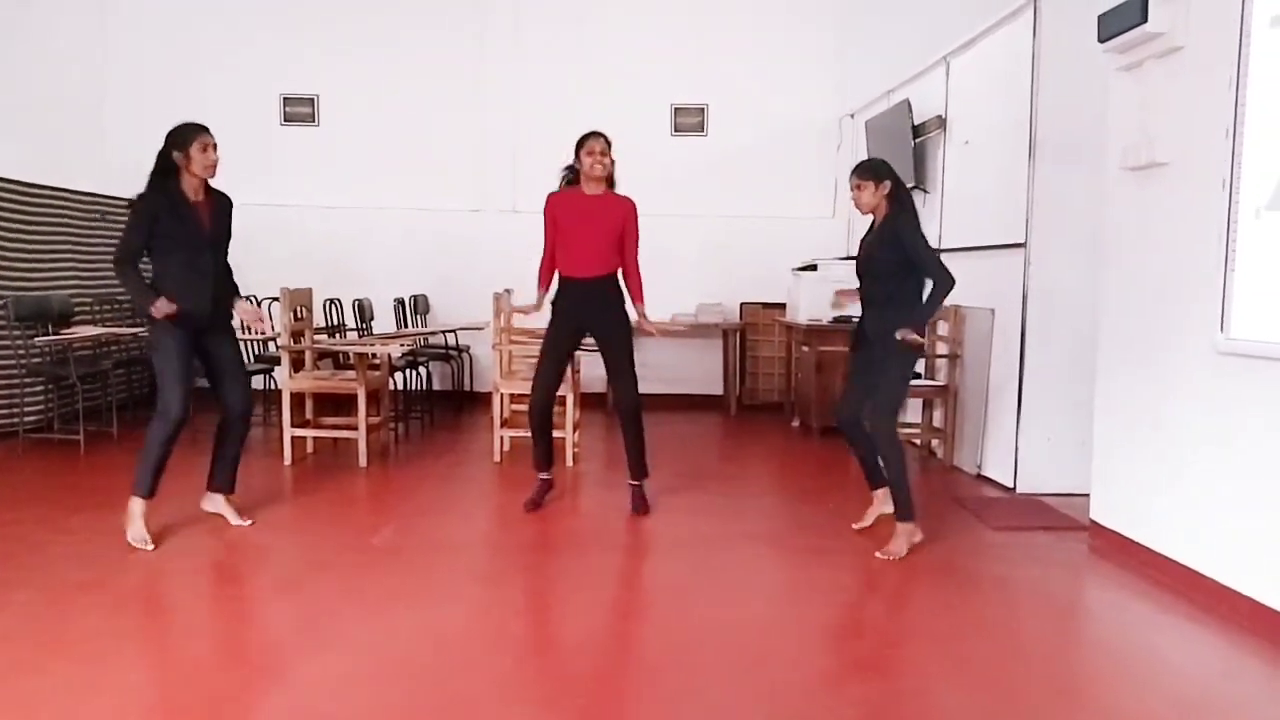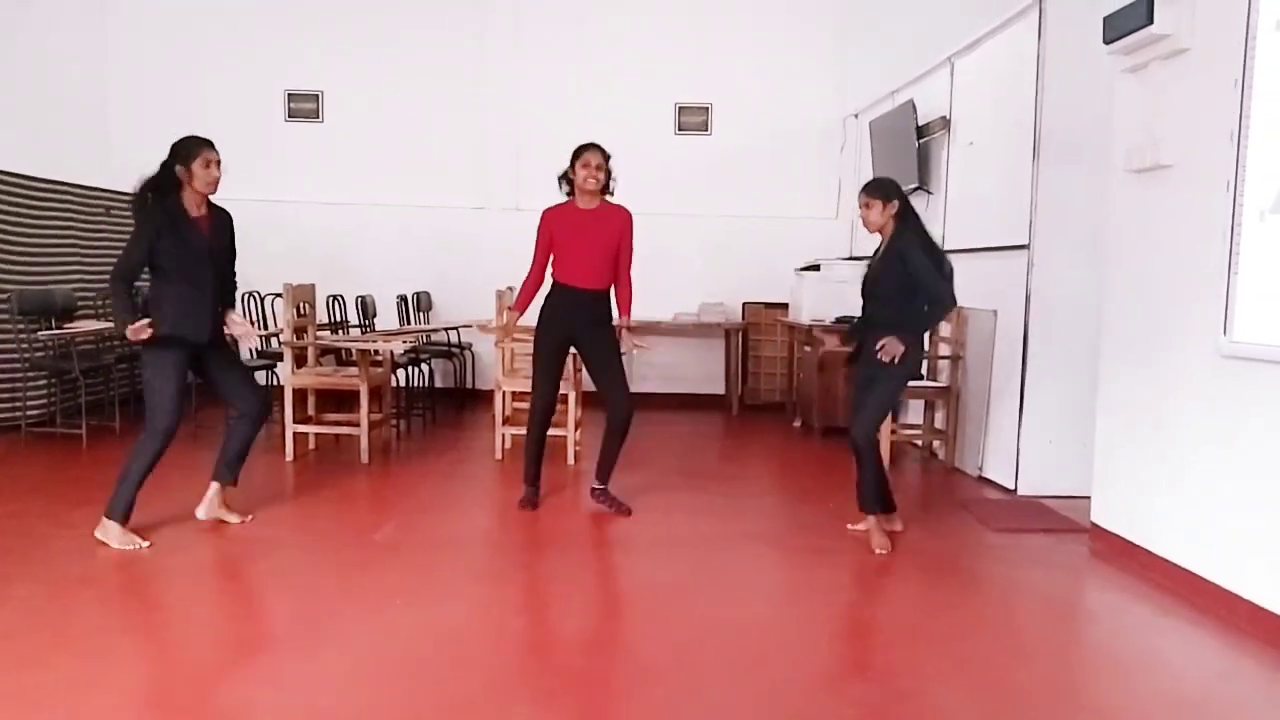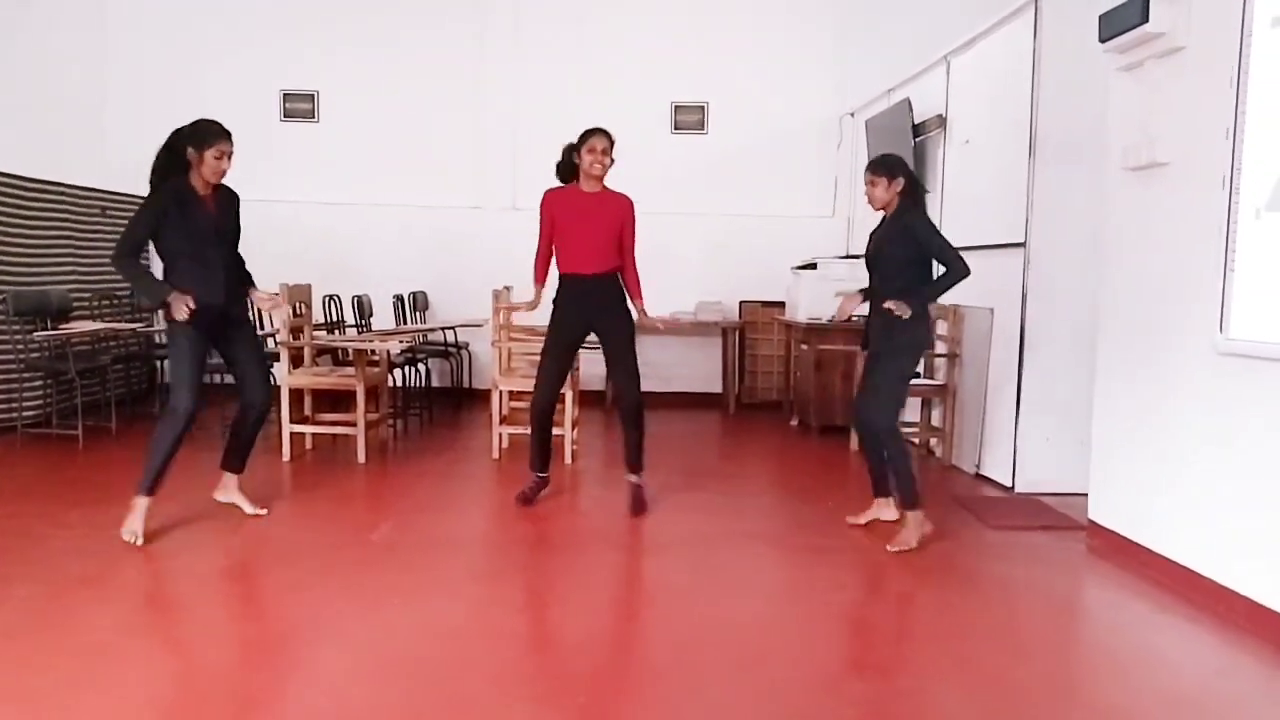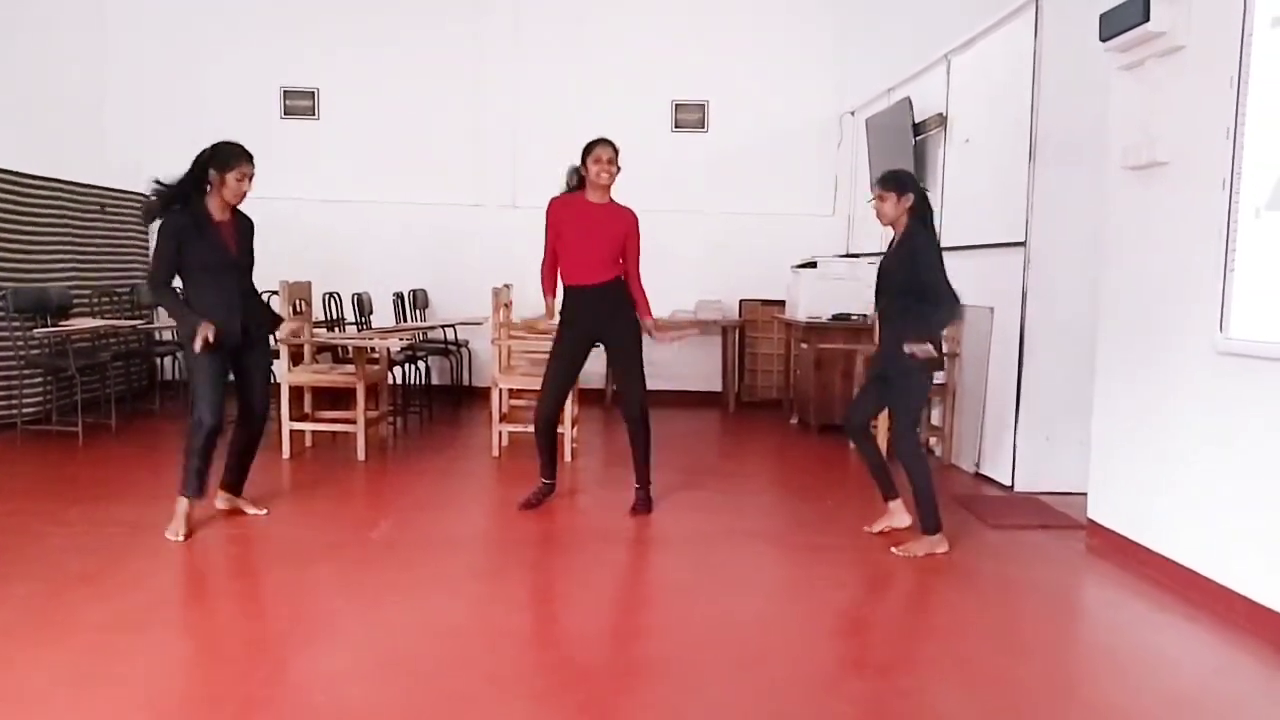
dt=0.2s
person 1, frame 1
left shoulder: (222, 204)
right shoulder: (157, 202)
right elbow: (125, 260)
left wrist: (236, 300)
right wrist: (151, 299)
left hip: (213, 320)
right hip: (173, 319)
left knee: (238, 404)
right knee: (174, 409)
left ankle: (217, 494)
right ankle: (137, 508)
person 1, frame 2
left shoulder: (222, 221)
right shoulder: (157, 218)
right elbow: (123, 278)
left wrist: (230, 314)
right wrist: (128, 321)
left hip: (210, 336)
right hip: (167, 337)
left knee: (253, 404)
right knee: (162, 426)
left ankle: (213, 498)
right ankle: (112, 522)
person 1, frame 3
left shoulder: (228, 200)
right shoulder: (165, 199)
right elbow: (125, 257)
left wrist: (251, 289)
right wrist: (164, 295)
left hip: (231, 311)
right hip: (188, 315)
left knee: (259, 395)
right knee: (185, 404)
left ankle: (230, 482)
right ankle: (142, 501)
person 1, frame 4
left shoulder: (244, 225)
right shoulder: (181, 220)
right elbow: (159, 282)
left wrist: (277, 322)
right wrist: (192, 322)
left hip: (249, 332)
right hip: (207, 332)
left knee: (255, 413)
right knee: (208, 415)
left ankle: (229, 492)
right ankle: (184, 503)
person 2, frame 1
left shoulder: (902, 227)
right shoulder: (874, 231)
left elbow: (944, 279)
left wrist: (918, 323)
right wrist: (857, 293)
left hip: (897, 339)
right hip: (870, 335)
left knee: (878, 425)
right knee: (848, 416)
left ankle: (907, 525)
right ankle: (882, 494)
person 2, frame 2
left shoulder: (907, 249)
right shoulder: (883, 252)
left elbow: (944, 300)
left wrist: (904, 339)
right wrist: (848, 338)
left hip: (895, 357)
right hip: (872, 355)
left knee: (862, 431)
right knee: (861, 433)
left ankle: (879, 515)
right ankle: (882, 513)
person 2, frame 3
left shoulder: (913, 222)
right shoulder: (884, 228)
left elbow: (958, 267)
left wrist: (913, 303)
right wrist: (862, 296)
left hip: (905, 334)
right hip: (883, 333)
left knee: (882, 420)
right knee: (866, 416)
left ankle: (914, 514)
right ankle: (884, 502)
person 2, frame 4
left shoulder: (919, 244)
right shoulder: (897, 245)
left elbow: (948, 302)
left wrist: (926, 339)
right wrist: (889, 330)
left hip: (913, 359)
right hip: (891, 355)
left knee: (904, 442)
right knee: (855, 422)
left ankle: (933, 535)
right ankle: (895, 506)
person 3, frame 1
left shoulder: (625, 207)
right shoulder: (556, 202)
left elbow: (630, 262)
right elbow: (550, 255)
left wrist: (640, 310)
right wrist: (540, 297)
left hip: (609, 301)
right hip: (569, 300)
left knee: (626, 399)
right knee: (542, 394)
left ankle: (638, 483)
right ankle: (544, 477)
person 3, frame 2
left shoulder: (621, 218)
right shoulder: (552, 217)
left elbow: (622, 275)
right elbow: (538, 270)
left wrist: (624, 322)
right wrist: (515, 313)
left hip: (597, 315)
right hip: (558, 310)
left knee: (621, 408)
right knee: (542, 405)
left ankle: (601, 485)
right ankle: (531, 485)
person 3, frame 3
left shoulder: (621, 205)
right shoulder: (554, 199)
left elbow: (626, 261)
right elbow: (544, 253)
left wrist: (639, 305)
right wrist: (538, 292)
left hip: (609, 300)
right hip: (568, 299)
left knee: (628, 394)
right knee: (544, 398)
left ankle: (635, 479)
right ankle: (539, 474)
person 3, frame 4
left shoulder: (626, 217)
right shoulder: (559, 207)
left elbow: (631, 274)
right elbow: (550, 261)
left wrist: (647, 319)
right wrist: (549, 303)
left hip: (617, 309)
right hip: (574, 311)
left knee: (634, 403)
right knee: (548, 405)
left ankle: (642, 487)
right ankle: (547, 480)
